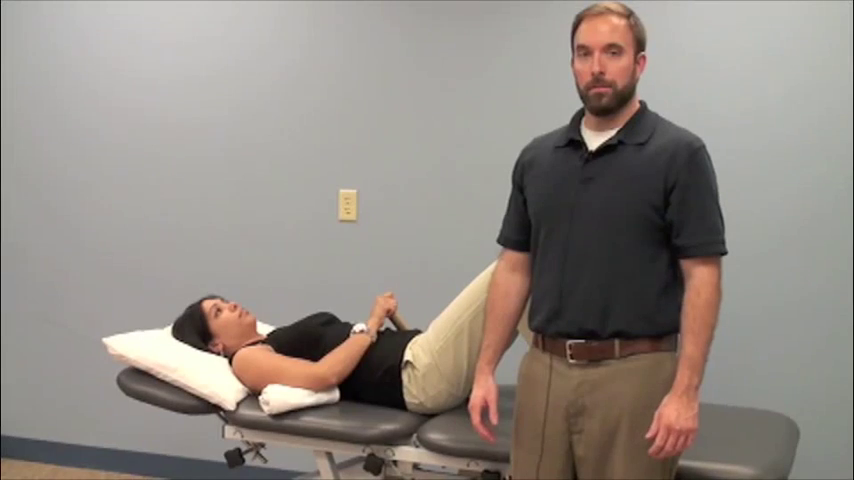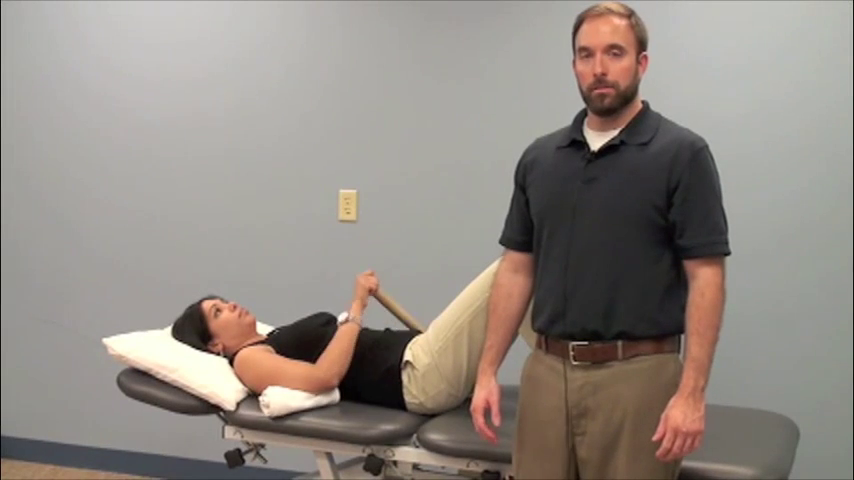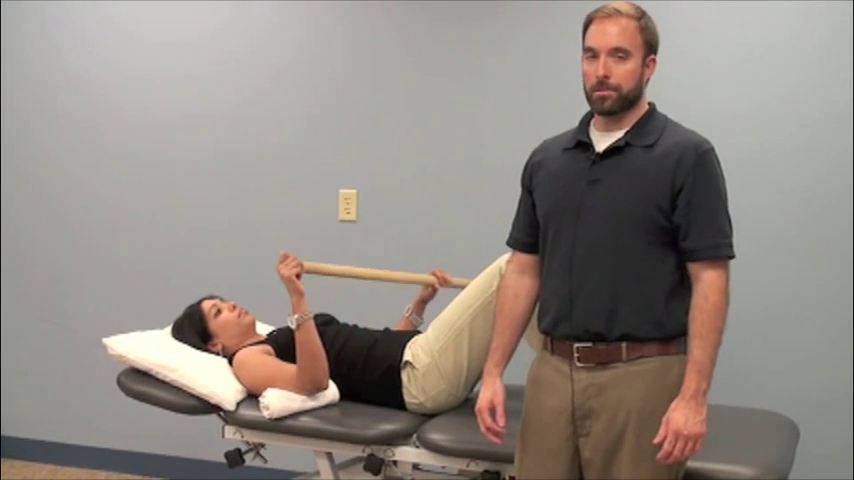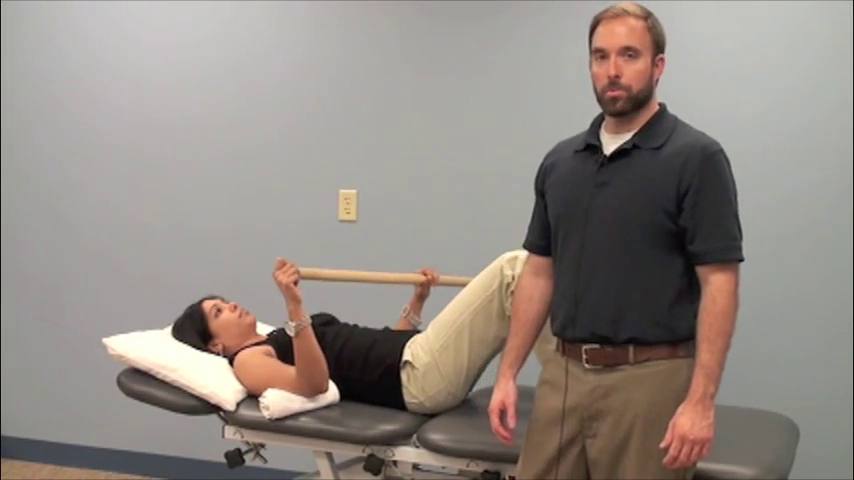
dt=0.4s
person 1, frame 1
left shoulder: (679, 155)
right shoulder: (536, 158)
left elbow: (702, 277)
right elbow: (514, 269)
left wrist: (685, 390)
right wrist: (485, 369)
left hip: (633, 374)
right hip: (545, 371)
person 1, frame 2
left shoulder: (681, 155)
right shoulder: (539, 159)
left elbow: (706, 278)
right elbow: (516, 270)
left wrist: (692, 391)
right wrist: (487, 370)
left hip: (637, 376)
right hip: (548, 372)
person 1, frame 3
left shoulder: (687, 157)
right shoulder: (546, 160)
left elbow: (710, 281)
right elbow: (523, 272)
left wrist: (693, 394)
right wrist: (493, 371)
left hip: (641, 377)
right hip: (553, 374)
person 1, frame 4
left shoulder: (695, 159)
right shoulder: (559, 162)
left elbow: (719, 285)
right elbow: (538, 274)
left wrist: (701, 399)
right wrist: (507, 372)
left hip: (649, 381)
right hip: (564, 376)
person 2, frame 1
left shoulder: (278, 343)
right shoulder: (247, 359)
right elbow: (326, 374)
right wrist: (372, 322)
left hip: (416, 359)
right hip: (416, 377)
person 2, frame 2
left shoulder: (279, 343)
right shoulder: (248, 360)
right elbow: (325, 377)
right wrist: (357, 307)
left hip: (414, 358)
right hip: (416, 378)
person 2, frame 3
left shoulder: (280, 343)
right shoulder: (247, 360)
right elbow: (314, 380)
left wrist: (421, 302)
right wrist: (298, 300)
left hip: (415, 356)
right hip: (418, 378)
person 2, frame 4
left shoulder: (281, 342)
right shoulder: (248, 361)
right elbow: (314, 383)
left wrist: (417, 300)
right wrist: (294, 306)
left hip: (414, 356)
right hip: (418, 377)
left knee: (523, 269)
right knee: (513, 269)
